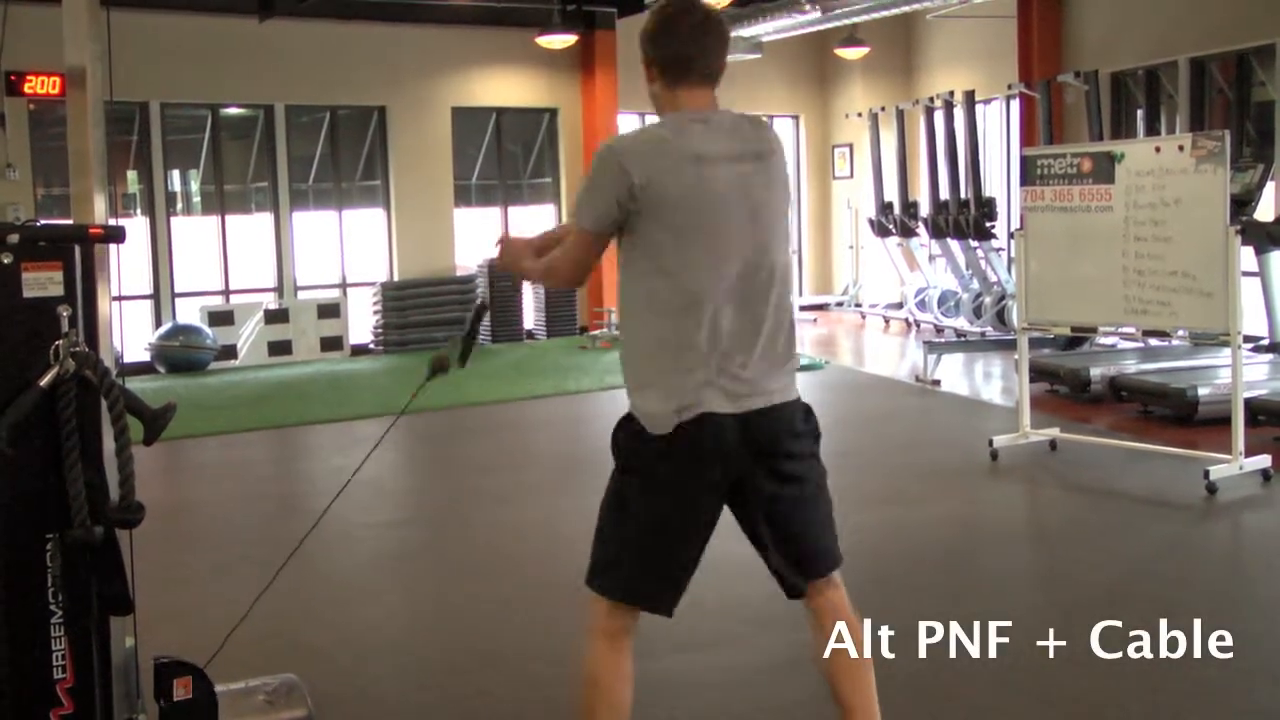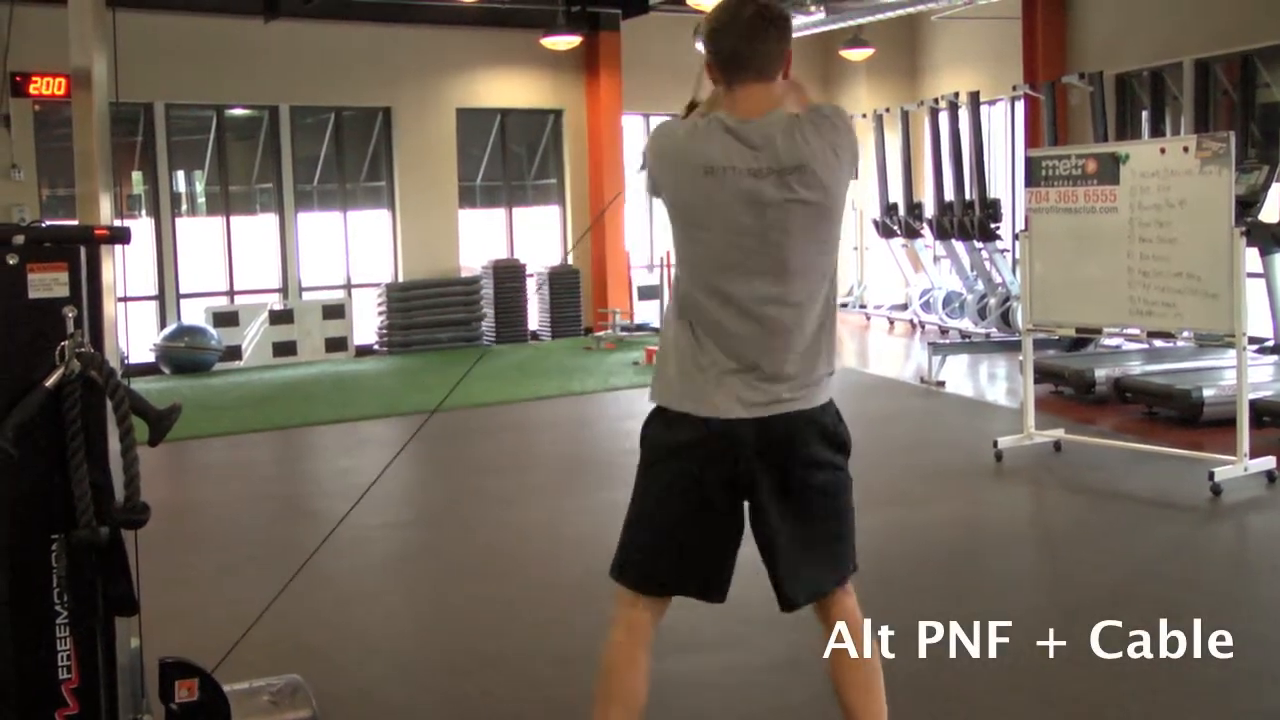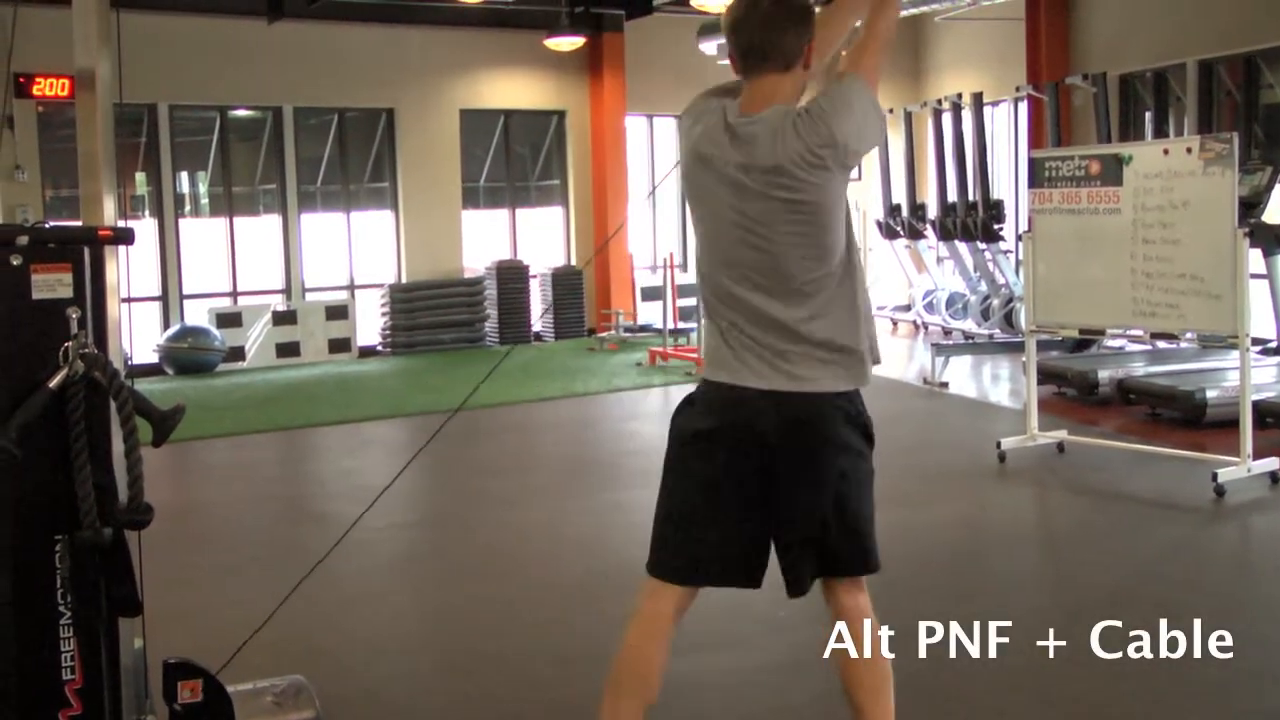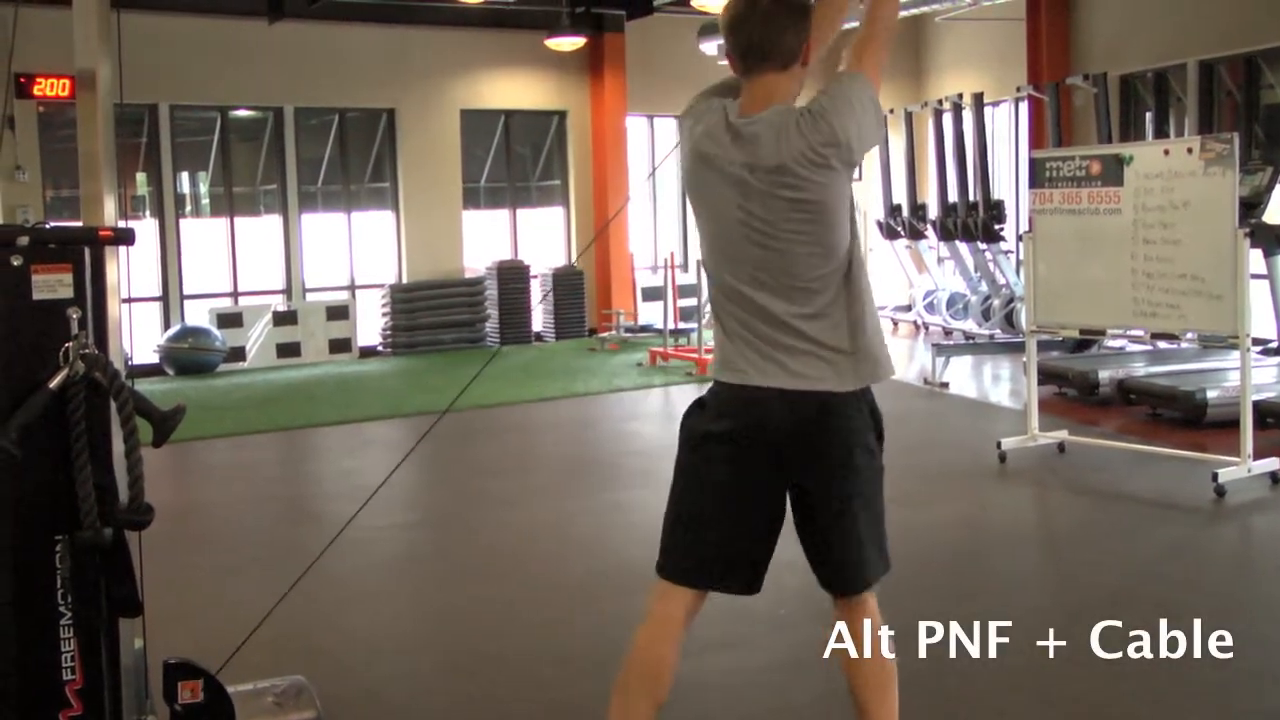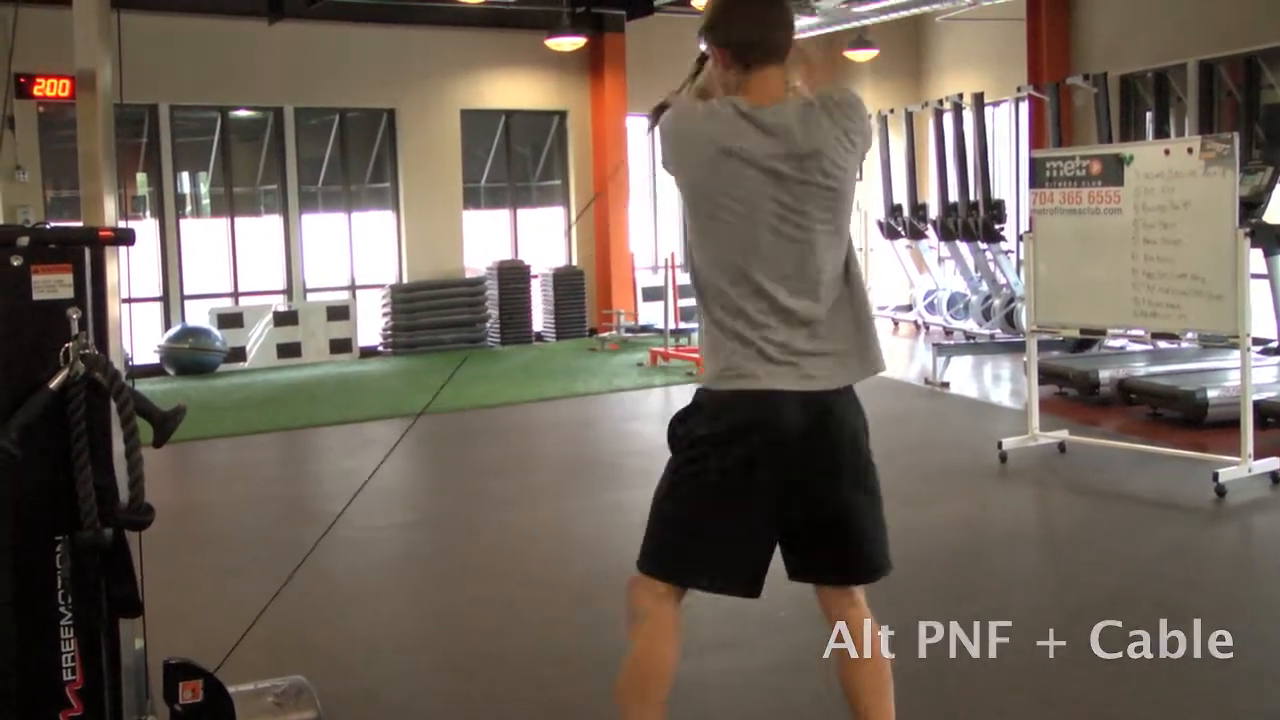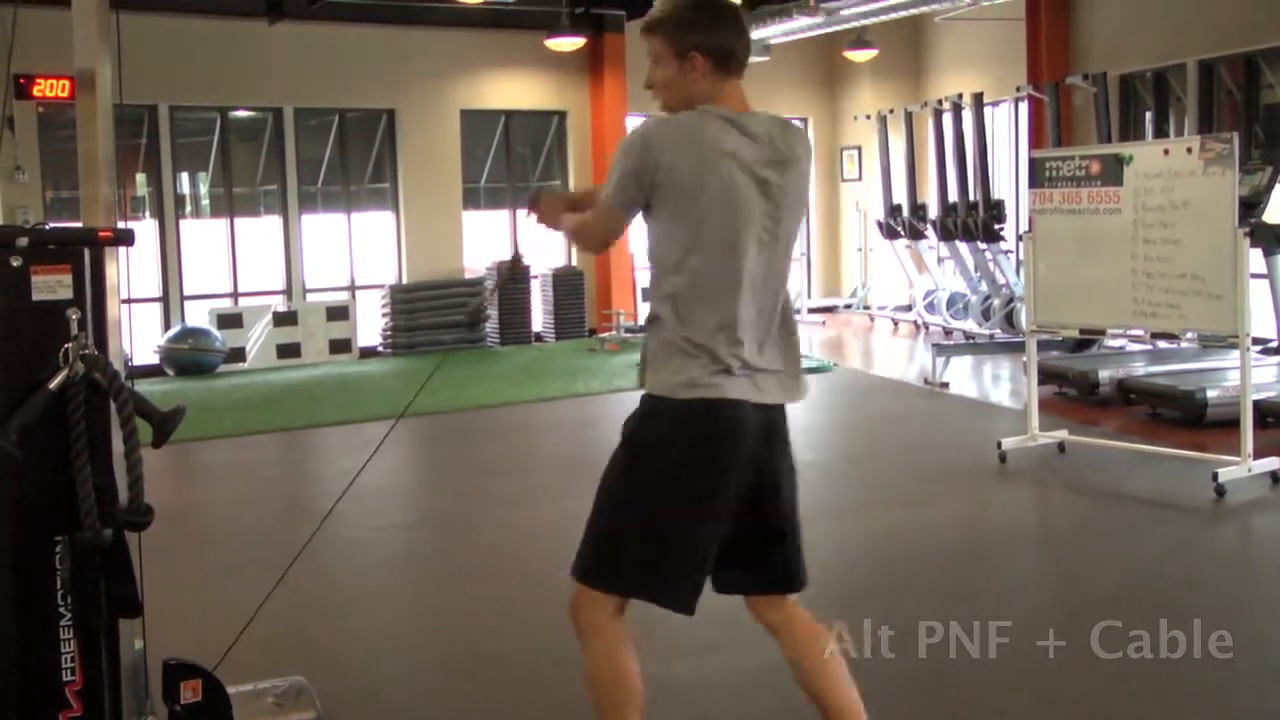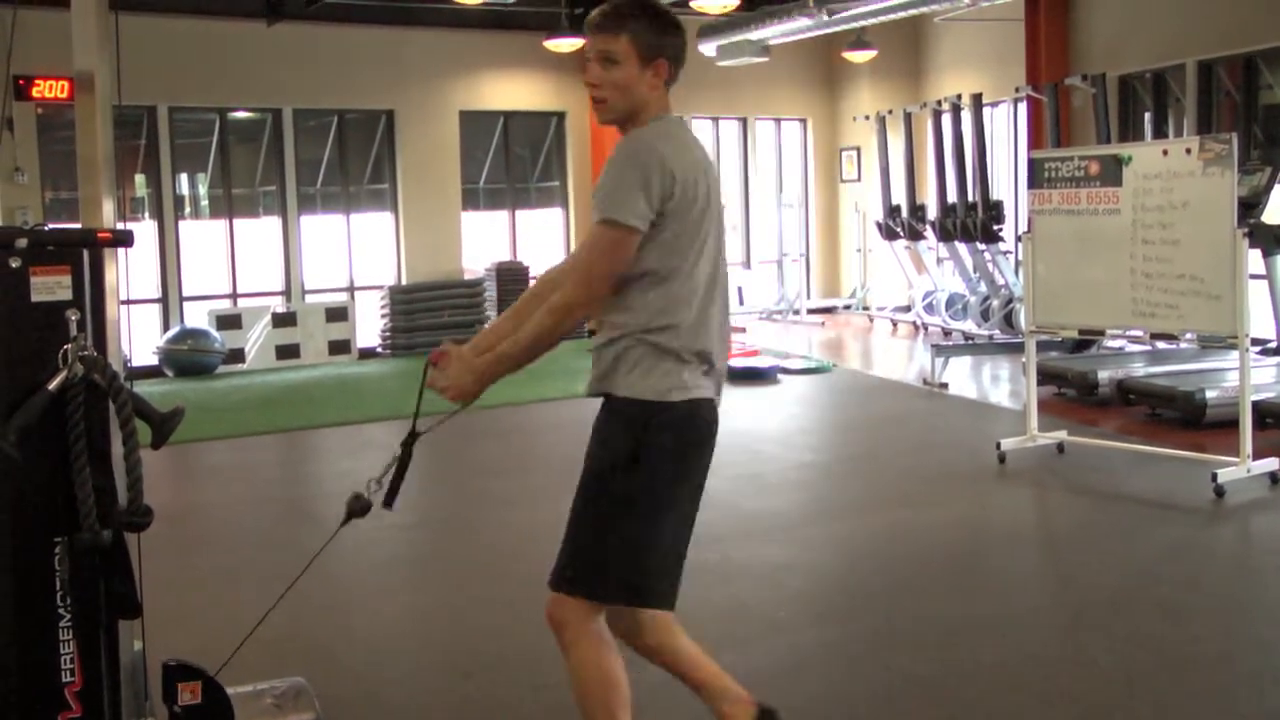
dt=0.2s
person 1, frame 1
left shoulder: (626, 158)
right shoulder: (765, 142)
left elbow: (570, 270)
left wrist: (523, 260)
right wrist: (551, 242)
left hip: (678, 421)
right hip: (775, 411)
left knee: (610, 616)
right knee: (824, 591)
person 1, frame 2
left shoulder: (671, 150)
right shoulder: (829, 139)
left wrist: (714, 98)
right wrist: (781, 77)
left hip: (697, 420)
right hip: (802, 418)
left knee: (635, 611)
right knee: (837, 603)
person 1, frame 3
left shoulder: (699, 127)
right shoulder: (824, 133)
left elbow: (755, 89)
left hip: (726, 401)
right hip: (825, 402)
left knee: (663, 596)
right knee: (850, 597)
person 1, frame 4
left shoulder: (701, 128)
right shoulder: (824, 133)
left elbow: (764, 79)
left hip: (739, 402)
right hip: (835, 403)
left knee: (674, 599)
right knee: (858, 602)
person 1, frame 5
left shoulder: (688, 130)
right shoulder: (840, 125)
left wrist: (708, 81)
left hip: (736, 404)
right hip: (827, 401)
left knee: (653, 596)
right knee: (845, 600)
person 1, frame 6
left shoulder: (661, 142)
right shoulder: (794, 149)
left elbow: (596, 236)
left wrist: (561, 216)
right wrist: (584, 204)
left hip: (688, 408)
right hip: (762, 409)
left knee: (595, 603)
right knee: (780, 609)
person 1, frame 7
left shoulder: (644, 154)
right shoulder: (676, 153)
left elbow: (584, 291)
right elbow: (578, 275)
left wrist: (483, 368)
right wrist: (481, 349)
left hip: (652, 408)
right hip: (671, 405)
left knee: (575, 608)
right knee: (614, 600)
